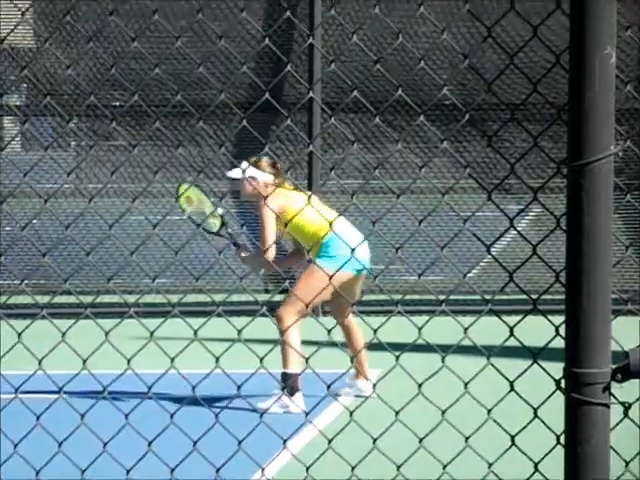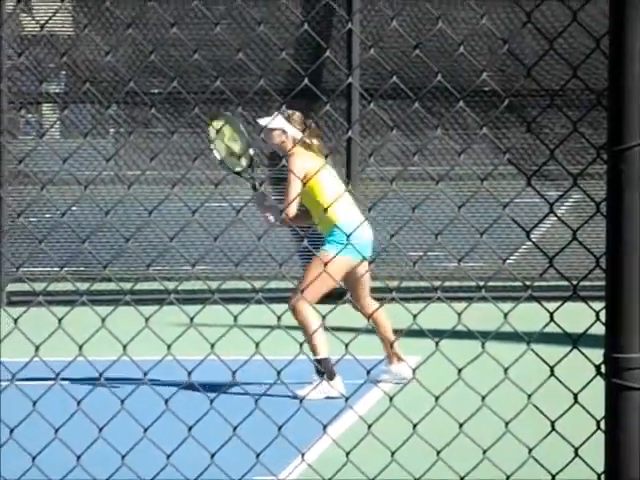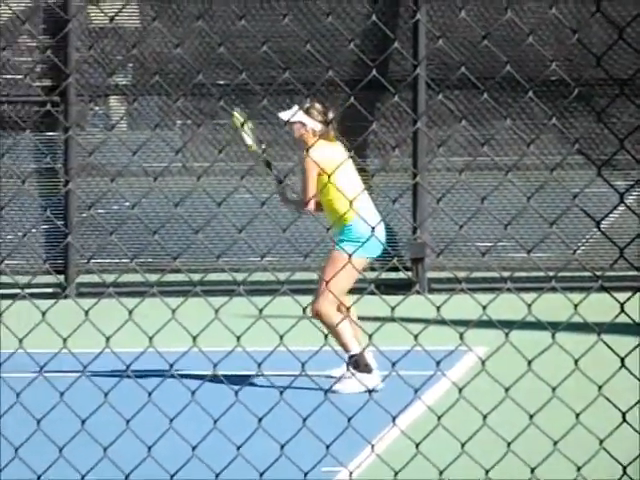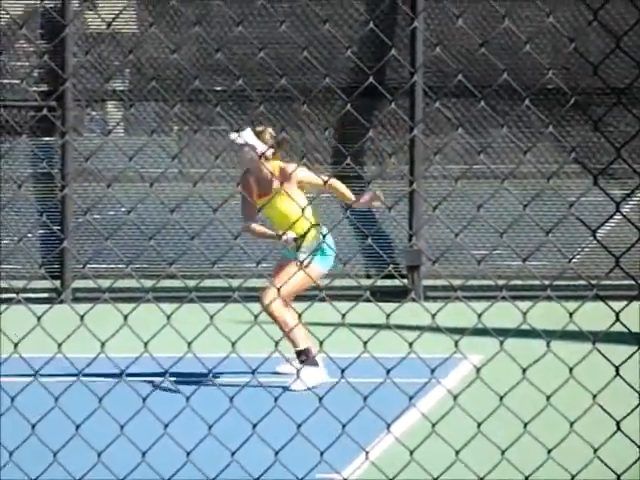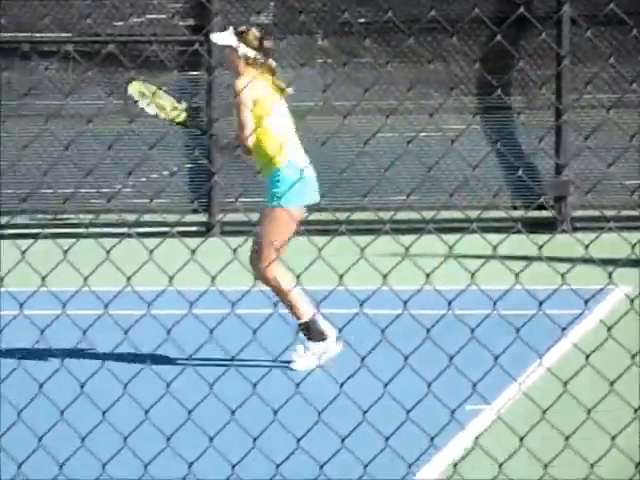
dt=1s
person 1, frame 1
left shoulder: (269, 201)
right shoulder: (290, 196)
left elbow: (268, 258)
right elbow: (301, 253)
left wrist: (249, 258)
right wrist: (255, 260)
left hip: (338, 251)
right hip: (357, 248)
left knee: (286, 314)
right knee: (342, 313)
left ankle: (291, 394)
right ankle: (362, 380)
person 1, frame 2
left shoulder: (297, 160)
right shoulder: (310, 158)
left elbow: (289, 213)
left wrist: (267, 207)
right wrist: (276, 213)
left hip: (345, 235)
right hip: (357, 232)
left knee: (300, 302)
right knee: (363, 301)
left ankle: (328, 378)
right ankle: (397, 363)
person 1, frame 3
left shoulder: (312, 155)
right shoulder: (332, 146)
left elbow: (309, 205)
left wrist: (288, 201)
right wrist: (313, 200)
left hip: (357, 231)
right hip: (367, 226)
left knee: (322, 306)
right knee: (336, 295)
left ankle: (365, 372)
right ankle: (360, 358)
person 1, frame 4
left shoulder: (289, 172)
right shoulder: (247, 179)
left elbow: (329, 182)
right elbow: (249, 224)
left wrist: (356, 201)
right wrist: (279, 236)
left hip: (317, 247)
right hip: (295, 248)
left knee: (270, 299)
right knee: (277, 301)
left ankle: (311, 365)
right ankle: (305, 357)
person 1, frame 5
left shoulder: (245, 85)
right shoulder: (264, 80)
left elbow: (247, 140)
left wrist: (239, 148)
right wrist: (239, 145)
left hip: (287, 176)
right hip: (292, 176)
left knee: (266, 266)
right knee: (263, 263)
left ankle: (318, 337)
right ankle: (320, 331)
